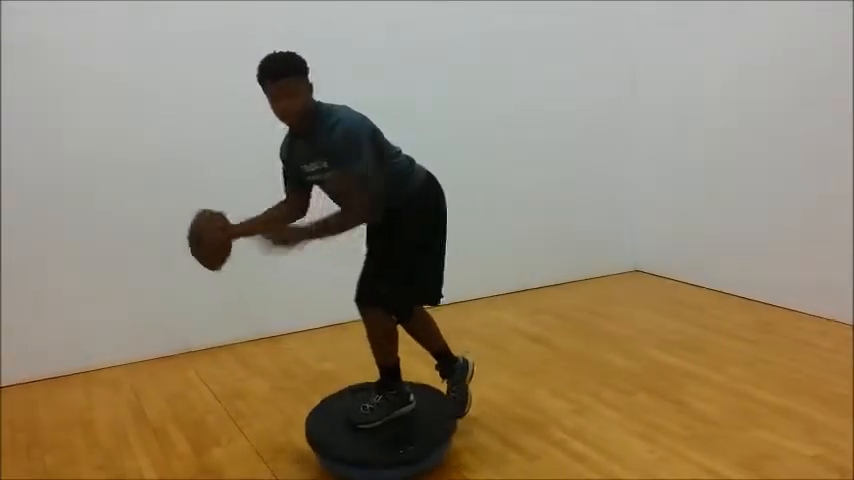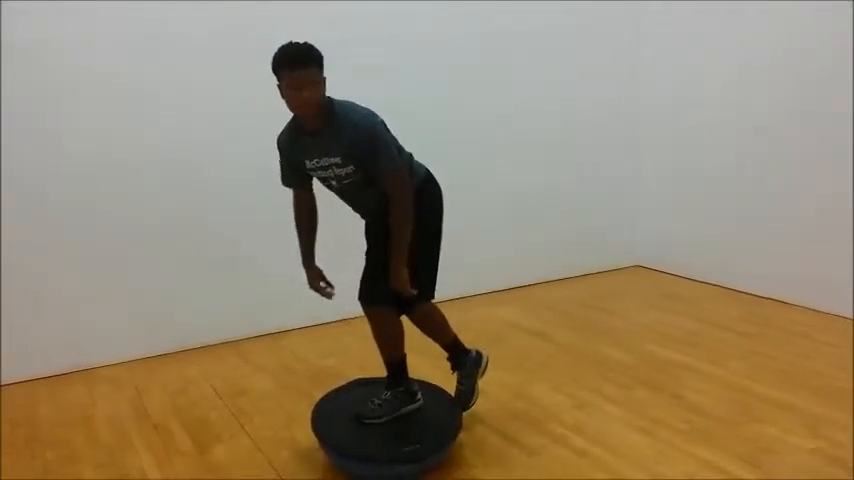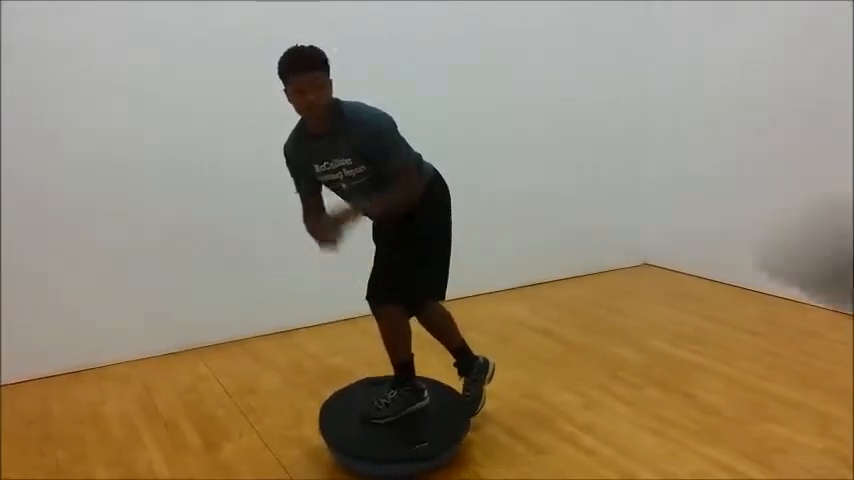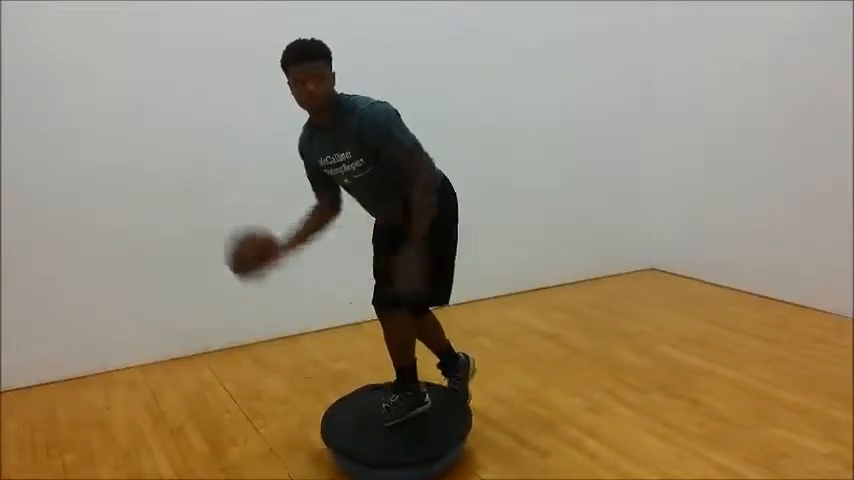
dt=0.7s
person 1, frame 1
left shoulder: (346, 128)
right shoulder: (291, 149)
left elbow: (361, 208)
right elbow: (294, 205)
left wrist: (296, 235)
right wrist: (239, 229)
left hip: (415, 204)
right hip: (384, 213)
left knee: (375, 300)
right knee: (396, 302)
left ankle: (392, 391)
right ankle: (452, 367)
person 1, frame 2
left shoulder: (361, 125)
right shoulder: (289, 143)
left elbow: (401, 194)
right elbow: (303, 201)
left wrist: (399, 264)
right wrist: (308, 263)
left hip: (416, 201)
right hip: (378, 213)
left knee: (377, 297)
right knee: (407, 297)
left ankle: (400, 388)
right ankle: (464, 359)
person 1, frame 3
left shoulder: (369, 123)
right shoulder: (297, 146)
left elbow: (410, 187)
right elbow: (310, 207)
left wrist: (358, 210)
right wrist: (319, 229)
left hip: (424, 201)
right hip: (388, 216)
left knee: (385, 297)
right knee: (416, 297)
left ankle: (406, 387)
right ankle: (472, 365)
person 1, frame 4
left shoulder: (374, 117)
right shoulder: (310, 142)
left elbow: (424, 180)
right elbow: (328, 205)
left wrist: (415, 250)
right wrist: (287, 246)
left hip: (432, 210)
right hip: (392, 218)
left knee: (394, 303)
right knee: (396, 304)
left ankle: (409, 391)
right ankle: (454, 364)
